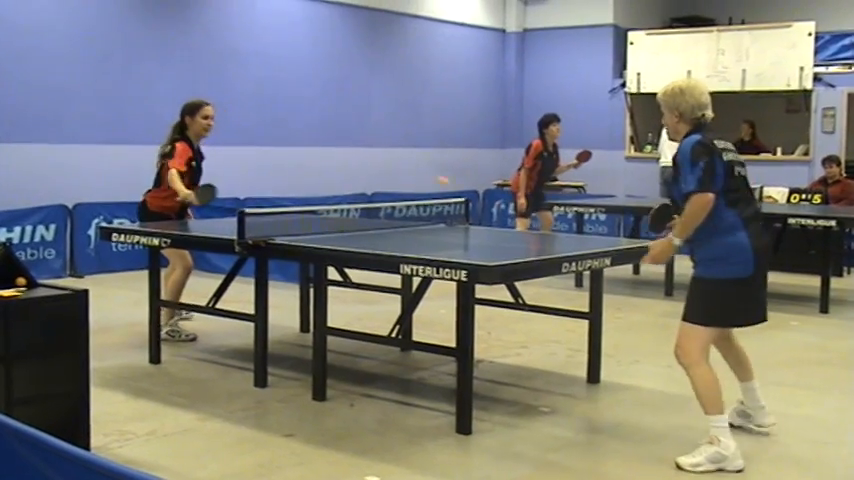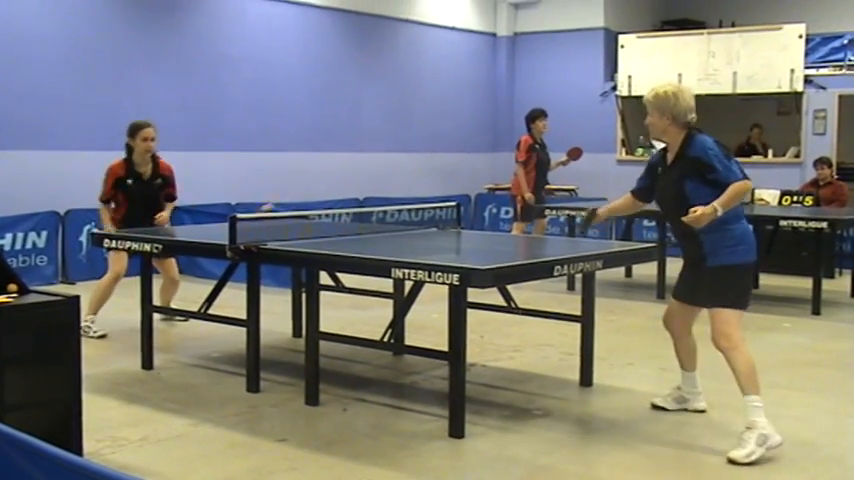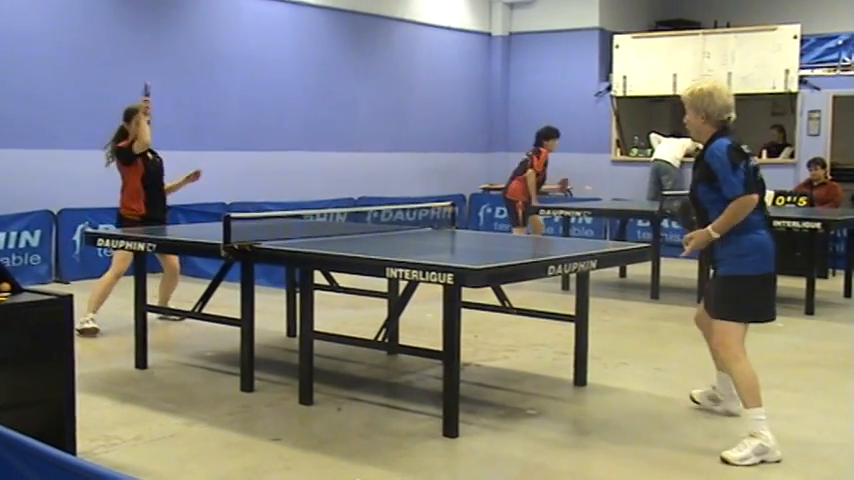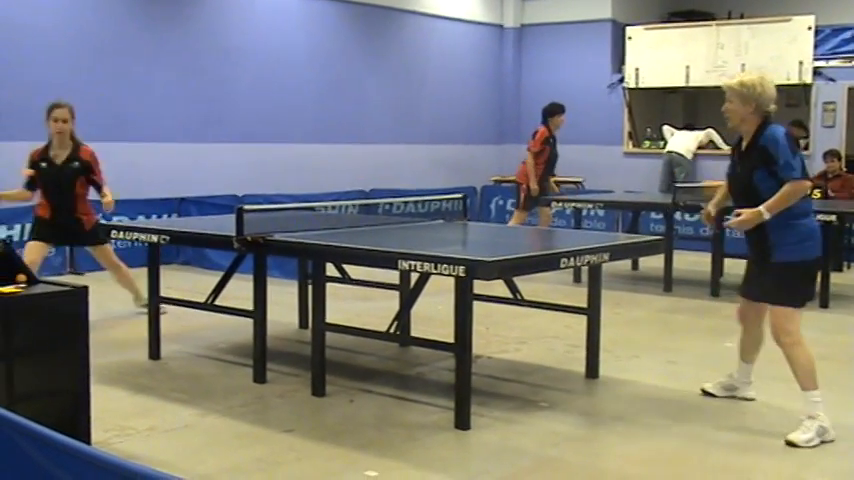
dt=0.7s
person 1, frame 1
left shoulder: (694, 147)
right shoulder: (720, 146)
left elbow: (703, 198)
left wrist: (671, 241)
right wrist: (683, 226)
left hip: (724, 260)
right hip: (749, 253)
left knee: (689, 350)
right knee: (721, 335)
left ankle: (721, 446)
right ankle: (755, 409)
person 1, frame 2
left shoulder: (702, 147)
right shoulder: (661, 160)
left elbow: (742, 183)
right elbow: (638, 198)
left wrist: (713, 209)
right wrist: (602, 213)
left hip: (728, 253)
right hip: (700, 255)
left knee: (725, 337)
right knee: (675, 320)
left ankle: (760, 427)
right ankle: (689, 392)
person 1, frame 3
left shoulder: (720, 153)
right shoulder: (717, 149)
left elbow: (744, 200)
left wrist: (708, 233)
right wrist: (698, 204)
left hip: (744, 261)
right hip: (733, 259)
left knee: (728, 347)
right knee: (705, 320)
left ankle: (761, 437)
right ankle: (725, 395)
person 1, frame 4
left shoulder: (774, 138)
right shoulder: (740, 146)
left elbow: (800, 183)
right elbow: (734, 182)
left wrist: (761, 213)
right wrist: (713, 205)
left hip: (794, 246)
right hip: (765, 247)
left knee: (785, 332)
right knee: (748, 315)
left ankle: (817, 417)
right ankle: (740, 382)
person 2, frame 1
left shoulder: (194, 149)
right shoulder: (180, 149)
right elbow: (172, 174)
left wrist: (184, 204)
right wrist: (182, 192)
left hip: (169, 214)
right hip: (156, 214)
left knee: (177, 263)
right knee: (184, 265)
left ankle: (166, 310)
right ankle: (167, 326)
person 2, frame 2
left shoulder: (164, 170)
right shoulder: (117, 170)
left elbow: (169, 201)
right elbow: (104, 205)
left wrist: (166, 214)
right wrist: (108, 227)
left hip: (152, 229)
right hip: (122, 228)
left knee: (173, 277)
right knee: (116, 272)
left ankle: (165, 309)
right ankle: (88, 321)
person 2, frame 3
left shoulder: (154, 156)
right shoulder: (124, 149)
right elbow: (142, 143)
left wrist: (184, 181)
right wrist: (140, 117)
left hip: (157, 220)
right hip: (132, 220)
left knee: (173, 267)
right knee: (118, 269)
left ankle: (162, 307)
right ankle: (88, 317)
person 2, frame 4
left shoulder: (85, 155)
right shoulder: (37, 157)
left elbow: (100, 186)
right elbow: (28, 193)
left wrist: (107, 197)
left hip: (82, 221)
right hip: (48, 222)
left knee: (113, 264)
right knee: (27, 265)
left ankle: (141, 300)
